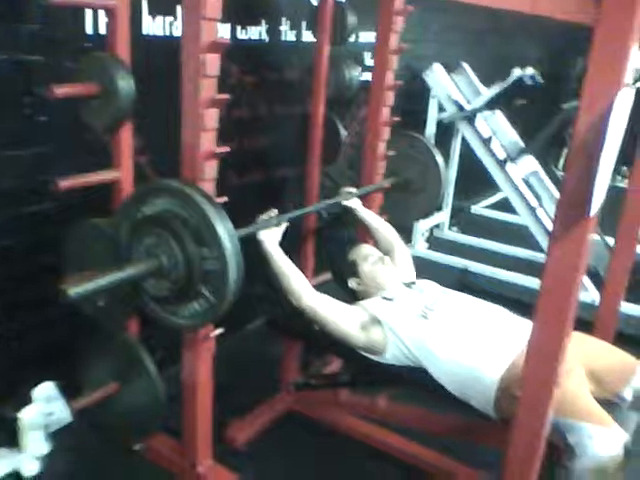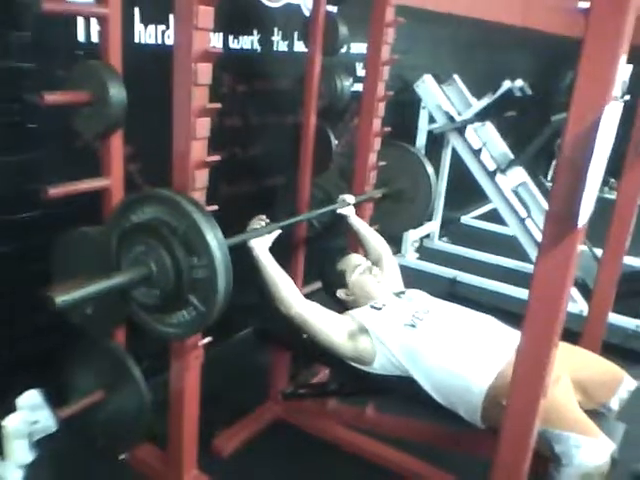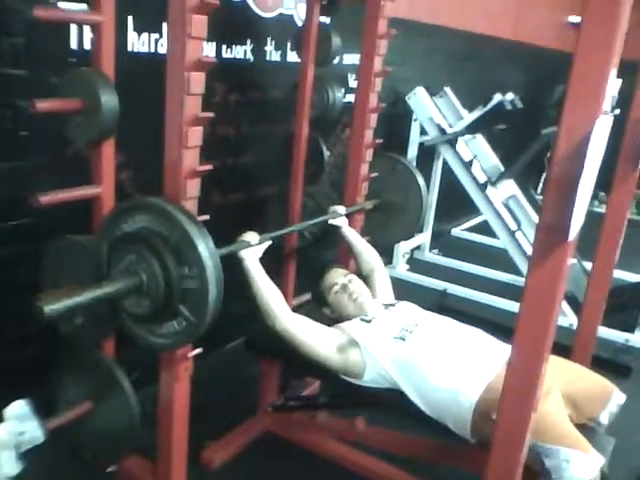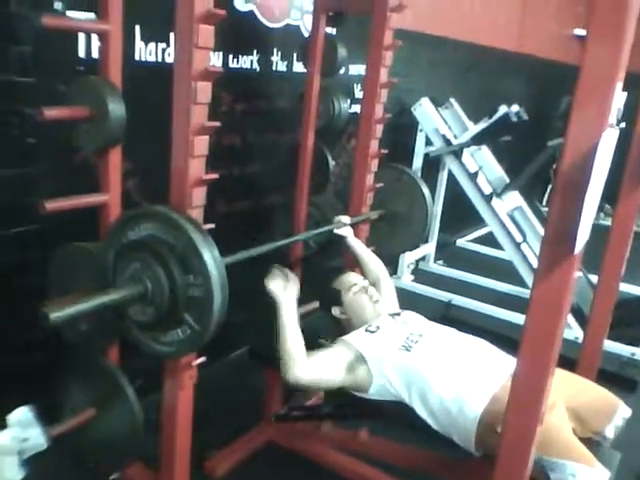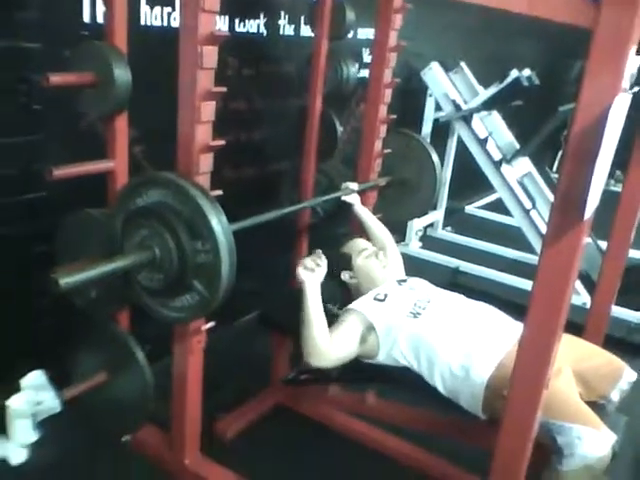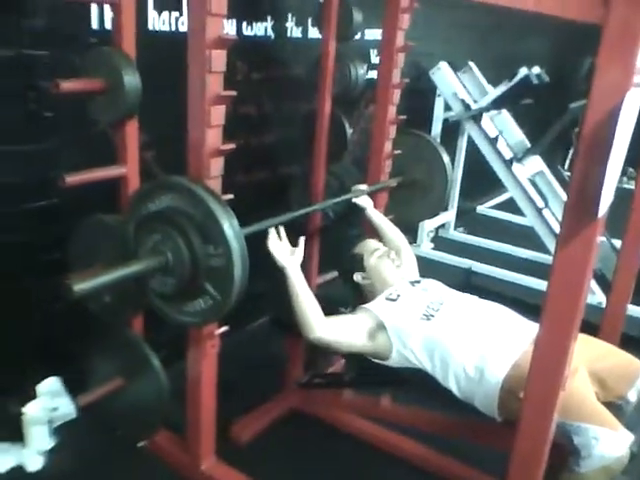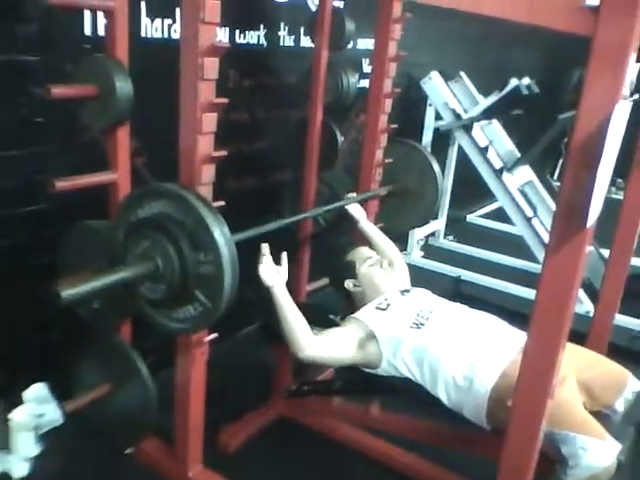
dt=0.5s
person 1, frame 1
left shoulder: (409, 284)
right shoulder: (368, 319)
left elbow: (398, 245)
right elbow: (306, 299)
left wrist: (360, 210)
right wrist: (270, 245)
left hip: (532, 338)
right hip: (508, 373)
person 1, frame 2
left shoulder: (397, 294)
right shoulder: (356, 329)
left elbow: (384, 254)
right elbow: (295, 307)
left wrist: (352, 219)
right wrist: (260, 250)
left hip: (523, 348)
right hip: (496, 382)
person 1, frame 3
left shoulder: (388, 306)
right shoulder: (345, 343)
left elbow: (376, 266)
right elbow: (282, 320)
left wrist: (346, 230)
right wrist: (251, 261)
left hip: (512, 360)
right hip: (485, 394)
left knee: (617, 408)
person 1, frame 4
left shoulder: (393, 314)
right shoulder: (352, 351)
left elbow: (382, 276)
right elbow: (297, 372)
left wrist: (352, 239)
right wrist: (284, 302)
right hip: (489, 405)
left knee: (620, 422)
person 1, frame 5
left shoulder: (400, 283)
right shoulder: (361, 317)
left elbow: (389, 244)
right elbow: (319, 356)
left wrist: (358, 208)
right wrist: (310, 286)
left hip: (519, 337)
right hip: (495, 371)
right knee: (590, 448)
person 1, frame 6
left shoulder: (415, 284)
right shoulder: (374, 321)
left elbow: (403, 248)
right elbow: (317, 330)
left wrist: (370, 211)
right wrist: (291, 268)
left hip: (540, 339)
right hip: (510, 372)
right knee: (606, 449)
person 1, frame 7
left shoulder: (405, 293)
right shoulder: (364, 330)
left elbow: (396, 257)
right elbow: (308, 348)
left wrist: (362, 221)
right wrist: (277, 287)
left hip: (526, 347)
right hip: (499, 380)
